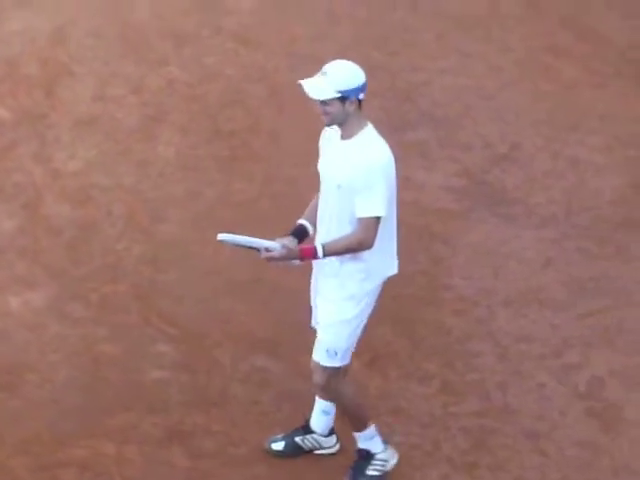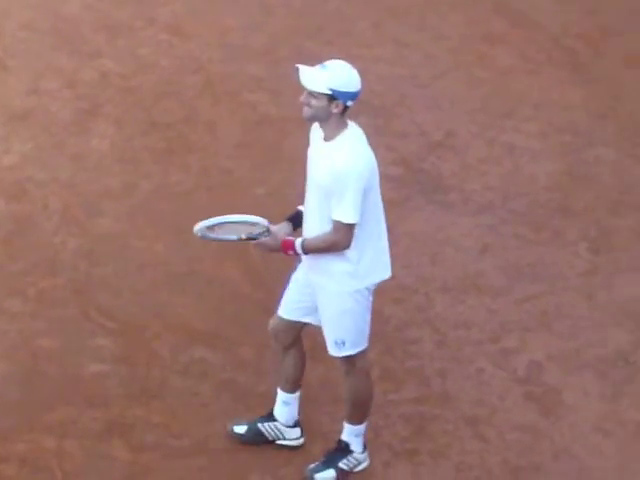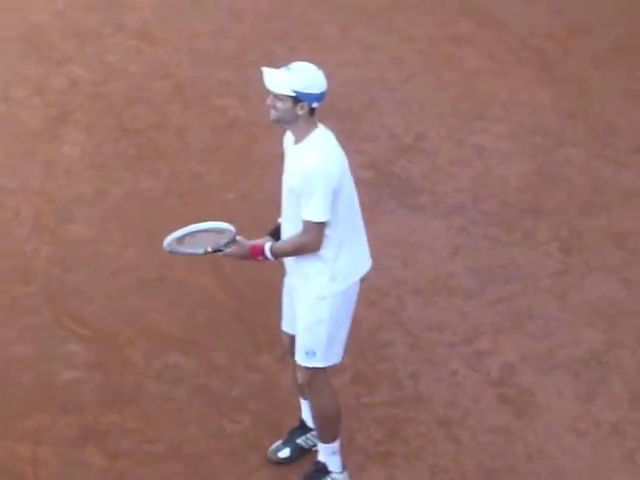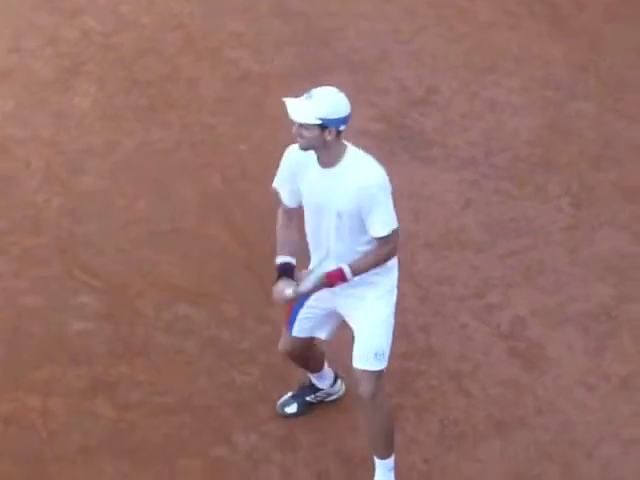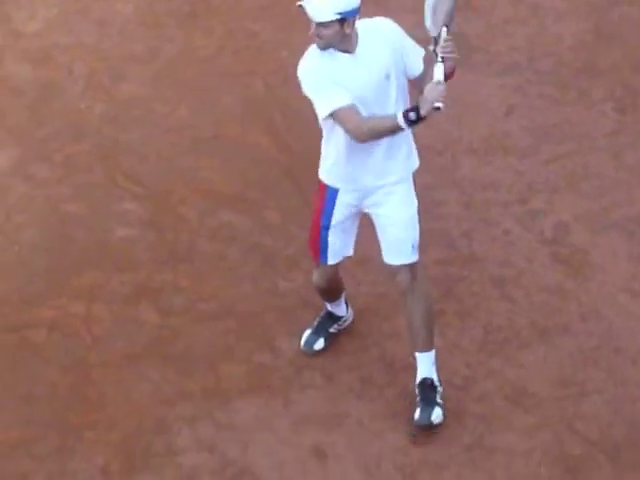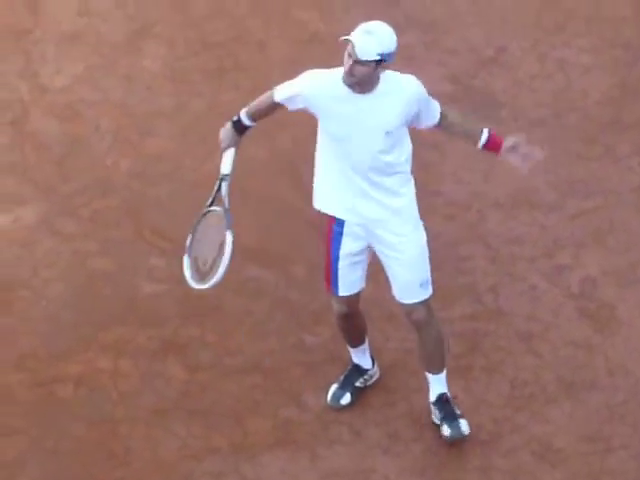
dt=0.5s
person 1, frame 1
left shoulder: (373, 158)
right shoulder: (330, 138)
left elbow: (365, 238)
left wrist: (303, 252)
right wrist: (298, 233)
left hip: (354, 280)
right hip: (330, 269)
left knee: (327, 375)
right knee: (327, 350)
right ankle: (320, 431)
person 1, frame 2
left shoulder: (350, 161)
right shoulder: (320, 132)
left elbow: (341, 239)
left wrist: (286, 245)
right wrist: (295, 220)
left hip: (345, 274)
right hip: (316, 264)
left knee: (352, 361)
right knee: (282, 332)
right ankle: (284, 422)
person 1, frame 3
left shoulder: (318, 161)
right shoulder: (294, 139)
left elbow: (310, 241)
left wrist: (257, 251)
right wrist: (276, 233)
left hip: (327, 280)
right hip: (303, 272)
left knee: (310, 376)
right knee: (295, 349)
right ankle: (311, 427)
person 1, frame 4
left shoulder: (368, 178)
right shoulder: (296, 159)
left elbow: (388, 247)
right elbow: (288, 212)
left wrist: (335, 277)
right wrist: (285, 270)
left hip: (368, 287)
right hip: (323, 279)
left knee: (369, 388)
right knee: (292, 346)
right ankle: (325, 383)
person 1, frame 5
right shoulder: (311, 67)
left elbow: (420, 77)
right elbow: (357, 128)
left wrist: (439, 79)
right wrist: (417, 113)
left hip: (392, 179)
right hip: (340, 182)
left knee: (408, 279)
right knee: (324, 276)
left ankle: (428, 380)
right ankle: (338, 312)
person 1, frame 6
left shoulder: (407, 91)
right shoulder: (316, 85)
left elbow: (441, 120)
right elbow: (275, 97)
left wrist: (493, 143)
right wrist: (237, 125)
left hip: (397, 215)
right hip: (346, 216)
left knee: (420, 314)
right knee: (344, 307)
left ankle: (440, 396)
right ankle: (363, 366)
